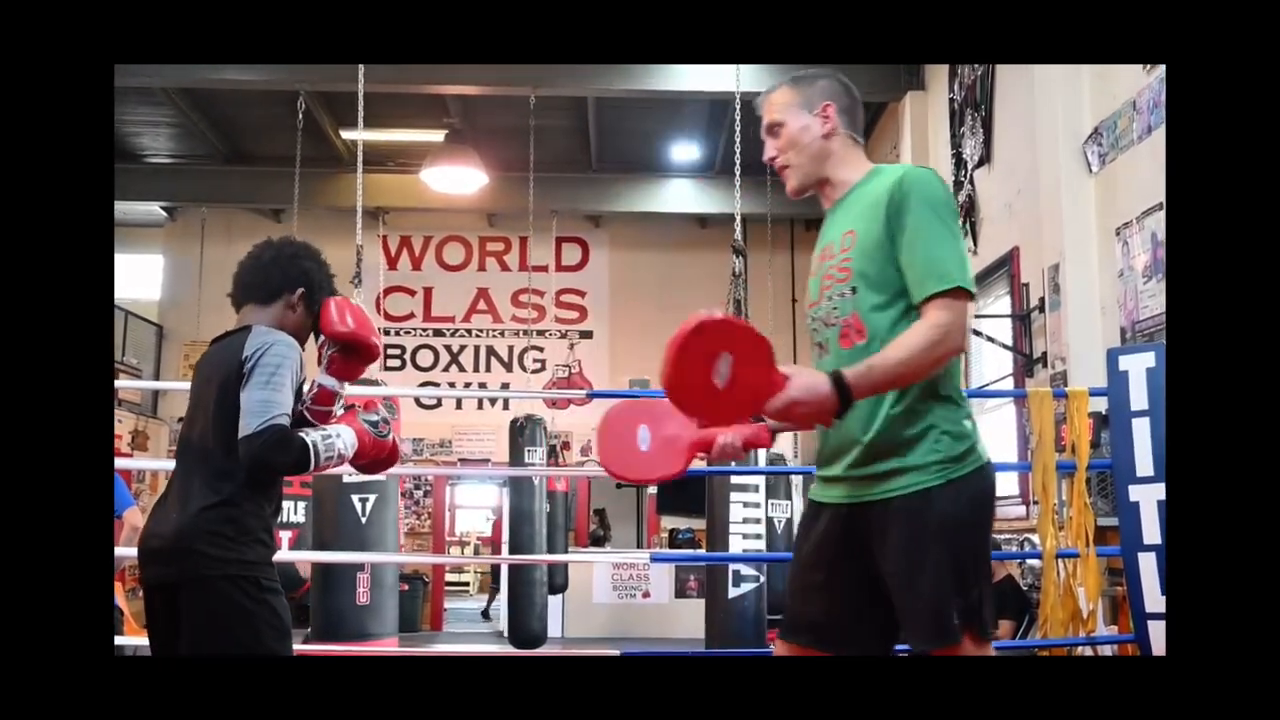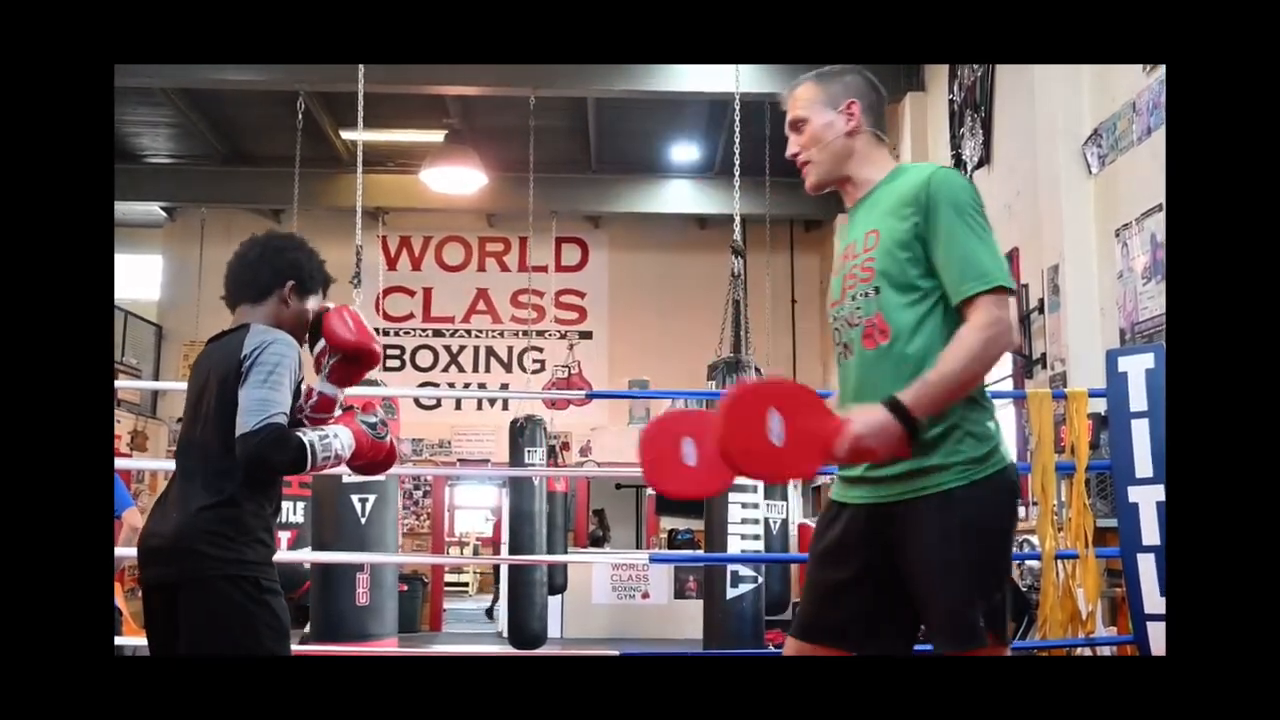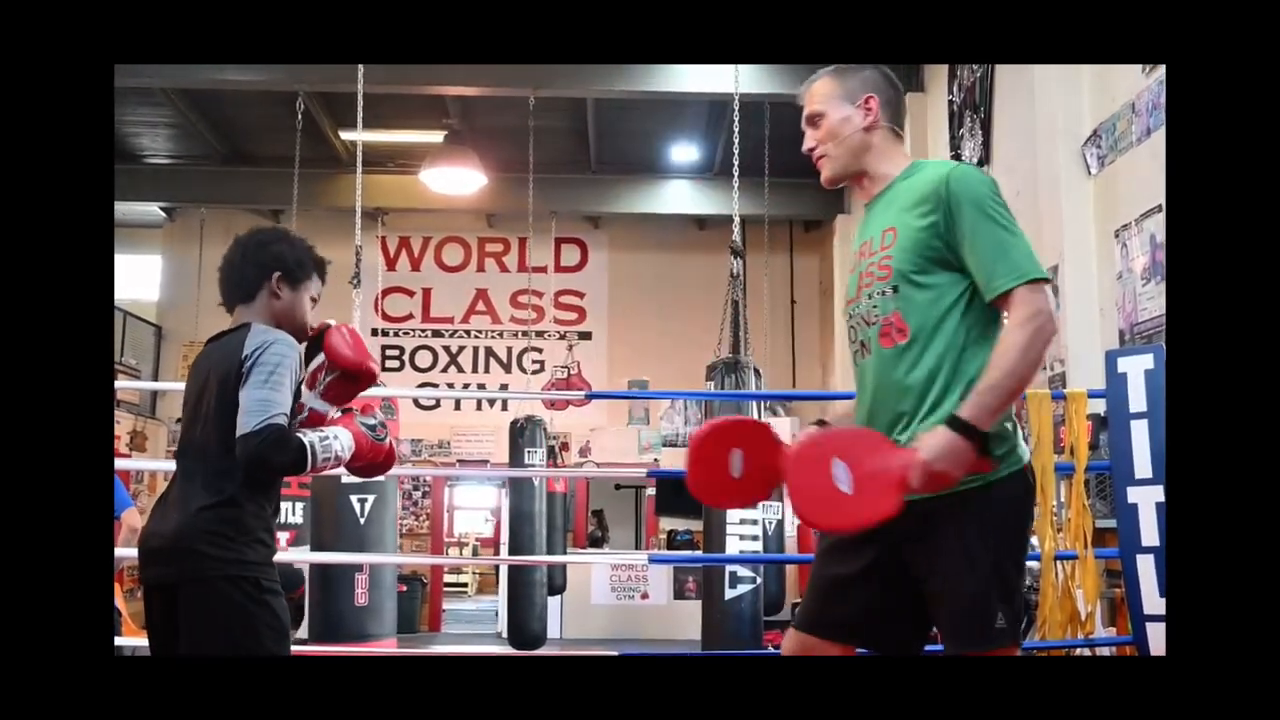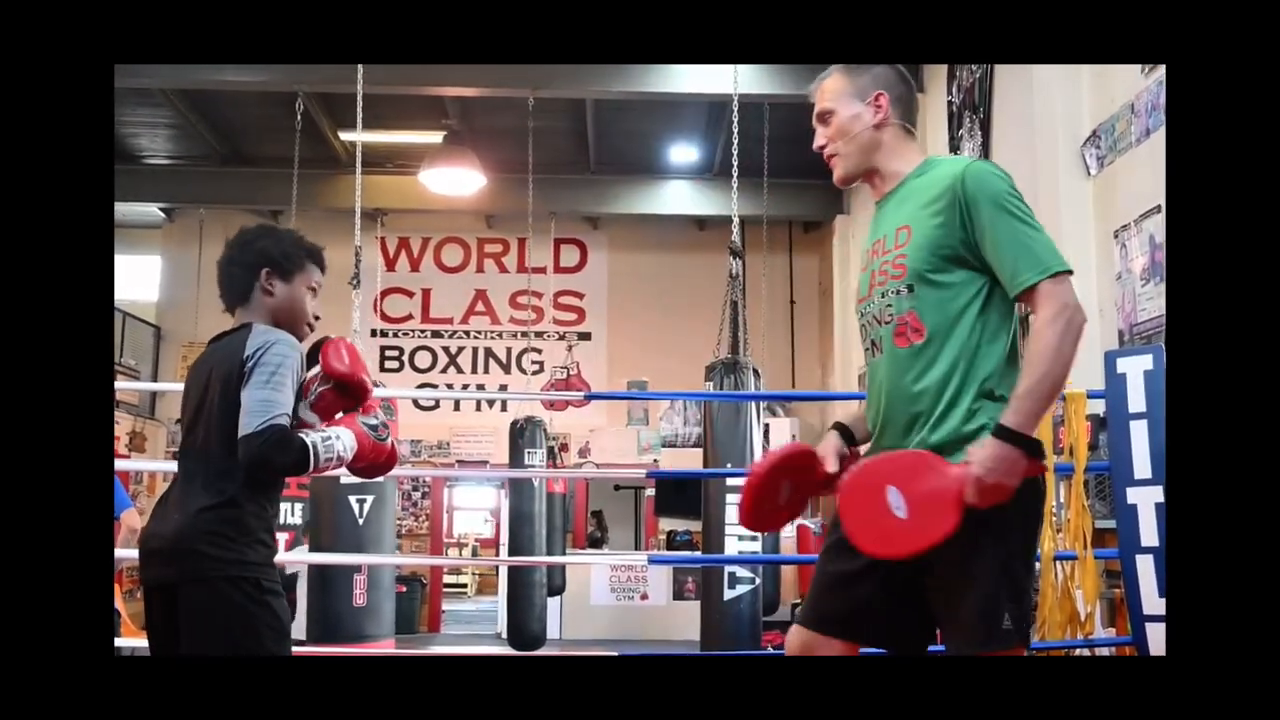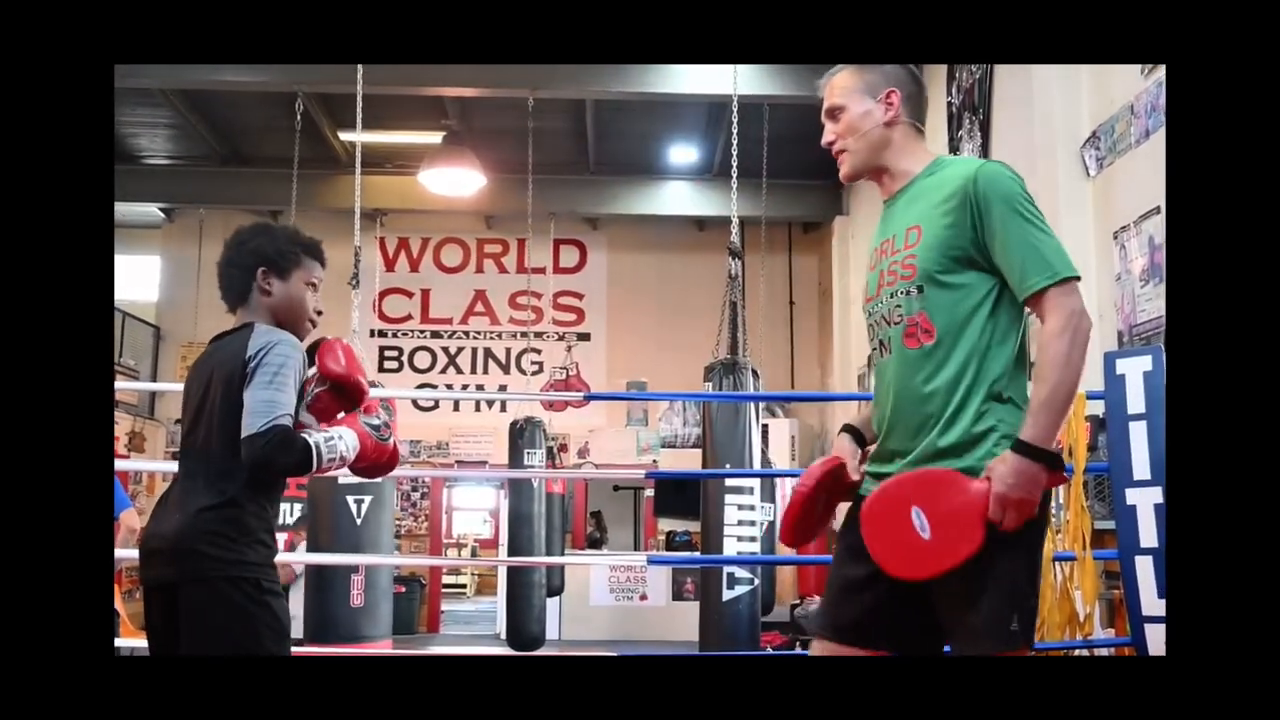
dt=0.1s
person 1, frame 1
left shoulder: (907, 189)
right shoulder: (834, 229)
left elbow: (947, 325)
left wrist: (836, 388)
right wrist: (760, 418)
left hip: (928, 481)
right hip: (841, 489)
left knee: (951, 646)
right knee: (799, 648)
person 1, frame 2
left shoulder: (933, 188)
right shoulder: (854, 230)
left elbow: (994, 324)
left wrist: (899, 415)
left hip: (951, 482)
right hip: (862, 492)
left knee: (971, 648)
right knee: (809, 649)
person 1, frame 3
left shoulder: (951, 185)
right shoulder: (869, 226)
left elbow: (1033, 315)
left wrist: (964, 428)
left hip: (963, 484)
left knee: (983, 649)
right knee: (806, 646)
person 1, frame 4
left shoulder: (967, 182)
right shoulder: (881, 223)
left elbow: (1060, 310)
left wrist: (1010, 436)
right wrist: (845, 434)
left hip: (978, 486)
left knee: (992, 649)
right knee: (811, 645)
person 1, frame 5
left shoulder: (978, 183)
right shoulder: (886, 225)
left elbow: (1066, 317)
left wrist: (1031, 448)
right wrist: (855, 434)
left hip: (982, 487)
right hip: (887, 490)
left knee: (995, 649)
right knee: (835, 648)
person 2, frame 1
left shoulder: (217, 355)
right shoulder: (274, 346)
right elbow: (267, 449)
left wrist: (334, 376)
right wrist: (351, 436)
left hip: (167, 545)
right hip: (224, 554)
person 2, frame 2
left shoulder: (213, 354)
right shoulder: (273, 344)
right elbow: (263, 448)
left wrist: (332, 382)
right wrist: (348, 437)
left hip: (166, 544)
right hip: (224, 554)
person 2, frame 3
left shoulder: (210, 356)
right shoulder: (273, 345)
right elbow: (264, 448)
left wrist: (322, 400)
right wrist: (347, 438)
left hip: (167, 544)
right hip: (224, 553)
person 2, frame 4
left shoulder: (211, 357)
right shoulder: (275, 344)
right elbow: (266, 448)
left wrist: (316, 408)
right wrist: (349, 438)
left hip: (167, 545)
right hip: (225, 554)
person 2, frame 5
left shoulder: (211, 357)
right shoulder: (277, 345)
right elbow: (268, 449)
left wrist: (313, 413)
right wrist: (349, 438)
left hip: (167, 544)
right hip: (225, 553)
